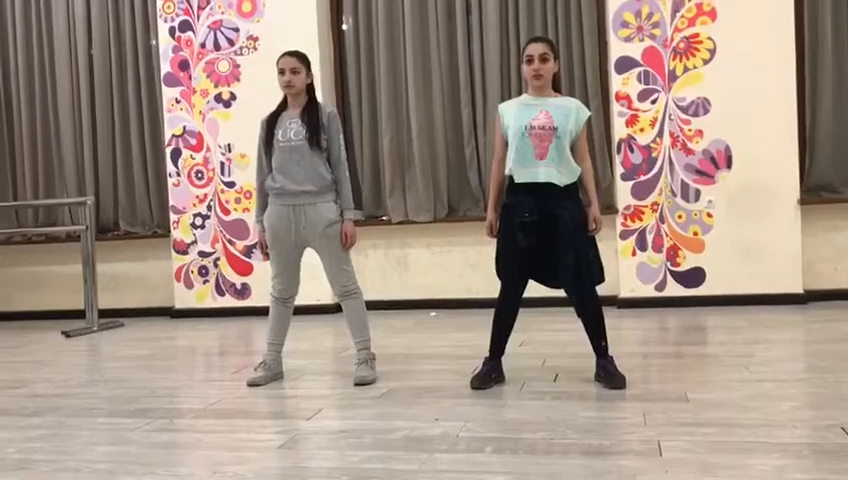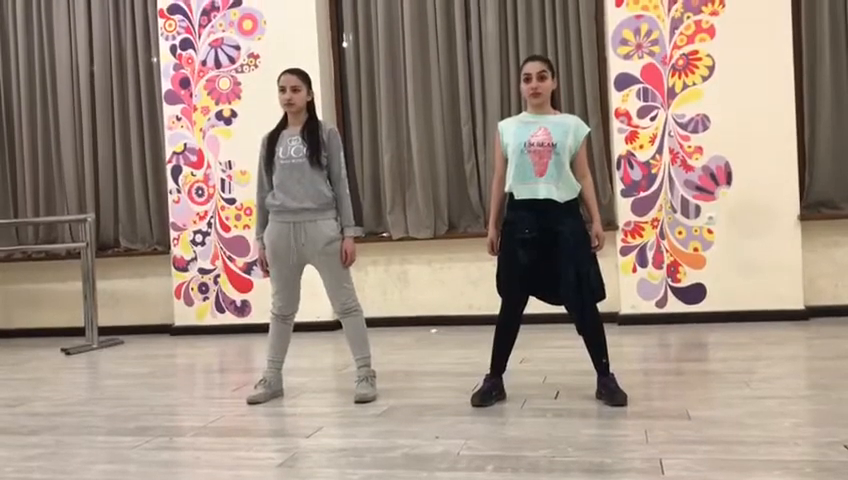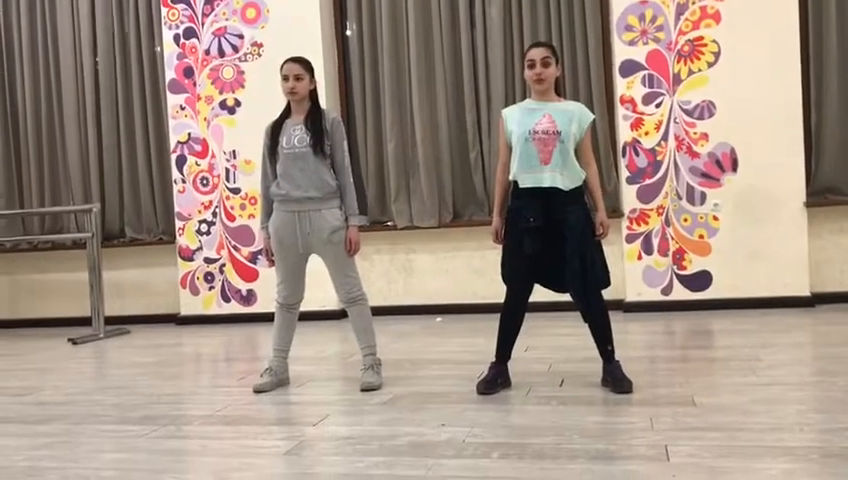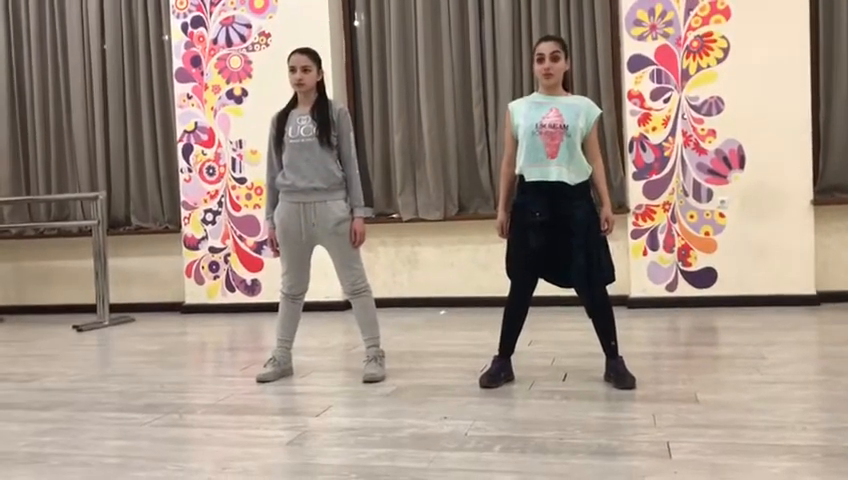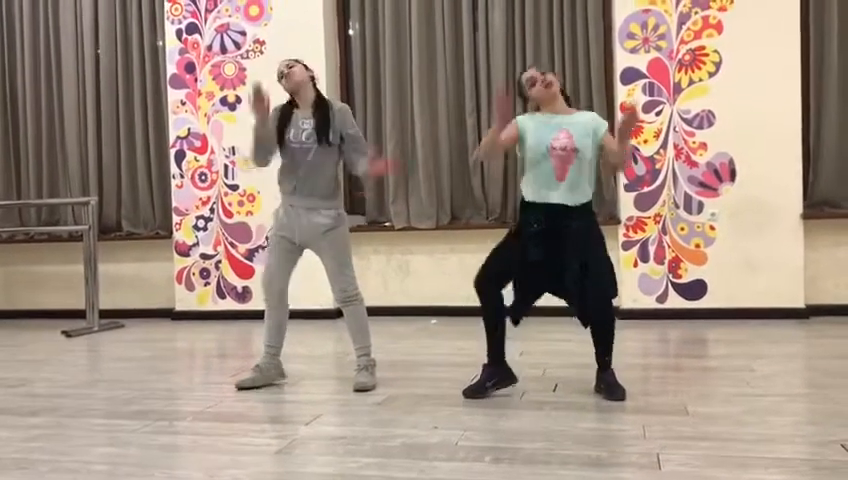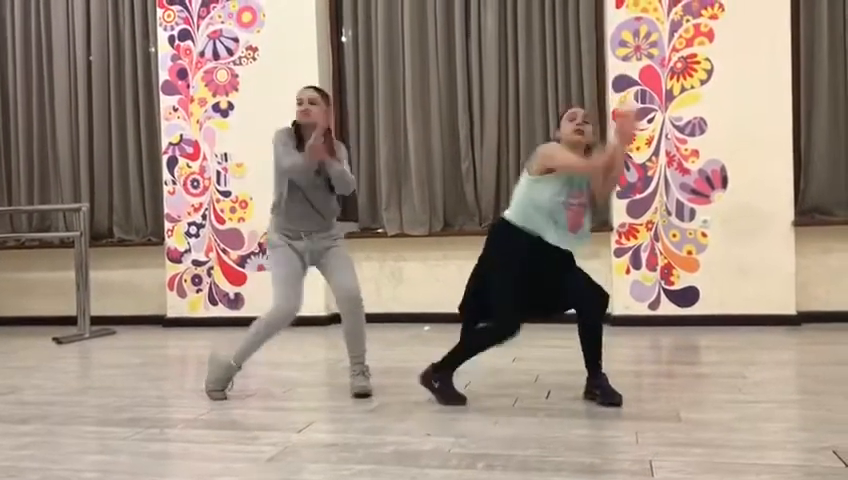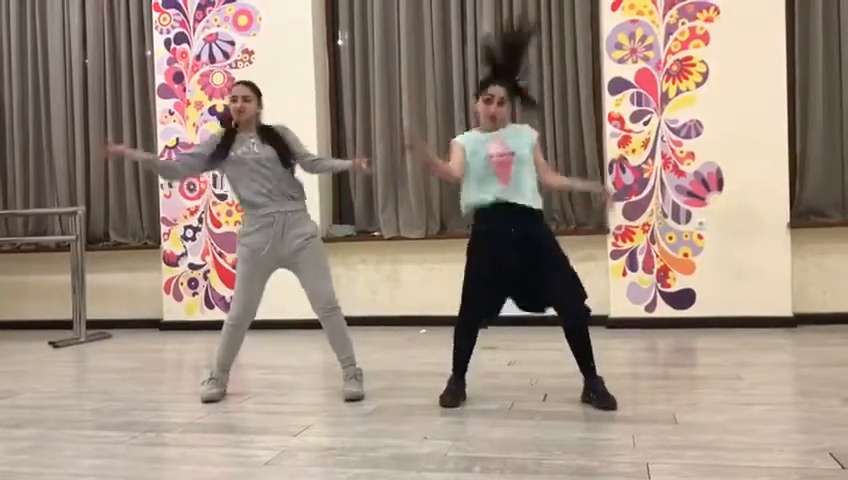
dt=0.7s
person 1, frame 1
left shoulder: (573, 109)
right shoulder: (507, 110)
left elbow: (583, 160)
right elbow: (499, 163)
left wrist: (593, 204)
right wrist: (492, 208)
left hip: (564, 200)
right hip: (521, 201)
left knee: (582, 285)
right knee: (511, 286)
left ankle: (603, 361)
right ankle: (493, 362)
person 1, frame 2
left shoulder: (572, 125)
right shoulder: (507, 128)
left elbow: (583, 177)
right elbow: (499, 180)
left wrist: (596, 221)
right wrist: (493, 225)
left hip: (564, 216)
right hip: (521, 217)
left knee: (583, 301)
right knee: (512, 303)
left ankle: (605, 378)
right ankle: (494, 379)
person 1, frame 3
left shoulder: (576, 113)
right shoulder: (510, 116)
left elbow: (588, 165)
right elbow: (504, 168)
left wrist: (600, 209)
right wrist: (497, 214)
left hip: (569, 204)
right hip: (526, 206)
left knee: (588, 289)
right knee: (517, 291)
left ankle: (610, 365)
right ankle: (499, 367)
person 1, frame 4
left shoulder: (584, 108)
right shoulder: (517, 109)
left elbow: (594, 160)
right elbow: (509, 163)
left wrist: (606, 204)
right wrist: (503, 208)
left hip: (575, 199)
right hip: (531, 200)
left knee: (592, 284)
right knee: (521, 285)
left ankle: (613, 361)
right ankle: (502, 361)
person 1, frame 5
left shoulder: (590, 122)
right shoulder: (525, 124)
left elbow: (619, 162)
right elbow: (486, 153)
left wrist: (625, 134)
right wrist: (500, 122)
left hip: (577, 219)
right hip: (534, 218)
left knee: (598, 298)
right knee: (487, 282)
left ankle: (605, 372)
right ankle: (496, 369)
person 1, frame 6
left shoulder: (587, 169)
right shoulder: (551, 153)
left elbow: (604, 187)
right elbow: (593, 165)
left wrist: (621, 140)
right wrist: (619, 139)
left hip: (547, 249)
right hip: (511, 243)
left knee: (592, 302)
right knee: (504, 324)
left ankle: (596, 382)
right ankle: (440, 373)
person 1, frame 7
left shoulder: (525, 135)
right shoulder: (465, 142)
left elbow: (548, 177)
right elbow: (453, 174)
left wrist: (591, 186)
right wrist: (425, 155)
left hip: (530, 226)
right hip: (490, 228)
left knee: (571, 303)
right knee: (473, 309)
left ankle: (592, 381)
right ankle: (457, 380)
person 2, frame 1
left shoulder: (325, 116)
right shoulder: (270, 123)
left elbow: (340, 167)
right elbow: (263, 174)
left wrist: (349, 215)
right wrist: (260, 221)
left hip: (321, 209)
right hip: (281, 212)
left knee: (345, 286)
right knee: (282, 291)
left ankle: (364, 357)
right ankle: (272, 360)
person 2, frame 2
left shoulder: (326, 134)
right shoulder: (271, 141)
left elbow: (341, 184)
right elbow: (264, 192)
left wrist: (349, 232)
right wrist: (260, 239)
left hip: (321, 226)
right hip: (281, 230)
left knee: (346, 303)
right knee: (282, 308)
left ankle: (365, 374)
right ankle: (272, 377)
person 2, frame 3
left shoulder: (329, 122)
right shoulder: (274, 130)
left elbow: (345, 173)
right elbow: (267, 181)
left wrist: (353, 221)
right wrist: (265, 228)
left hip: (325, 215)
right hip: (285, 218)
left knee: (351, 291)
right knee: (287, 297)
left ankle: (371, 362)
right ankle: (278, 366)
person 2, frame 4
left shoulder: (336, 113)
right shoulder: (280, 120)
left elbow: (351, 164)
right elbow: (273, 172)
left wrist: (359, 212)
right wrist: (270, 218)
left hip: (331, 207)
right hip: (291, 209)
left knee: (355, 283)
right knee: (292, 287)
left ankle: (374, 354)
right ankle: (281, 356)
person 2, frame 5
left shoulder: (337, 113)
right shoulder: (281, 117)
left elbow: (357, 156)
right elbow: (261, 158)
left wrist: (369, 166)
right wrist: (261, 118)
left hip: (326, 215)
right hip: (288, 214)
left knee: (346, 291)
right knee: (272, 287)
left ankle: (365, 363)
right ankle: (270, 363)
person 2, frame 6
left shoulder: (335, 148)
right shoulder: (285, 138)
left elbow: (346, 187)
right elbow: (295, 171)
left wrist: (327, 159)
right wrist: (313, 142)
left hip: (326, 237)
right hip: (287, 239)
left knee: (350, 297)
right knee: (284, 309)
left ankle: (359, 371)
right ankle: (227, 366)
person 2, frame 7
left shoulder: (279, 134)
right shoulder: (219, 145)
left elbow: (310, 162)
right elbow: (177, 169)
left wrist: (348, 165)
right wrist: (136, 155)
left hip: (299, 229)
right hip: (257, 235)
left knee: (327, 305)
right knee: (240, 313)
left ankle: (351, 373)
right ankle: (218, 377)
